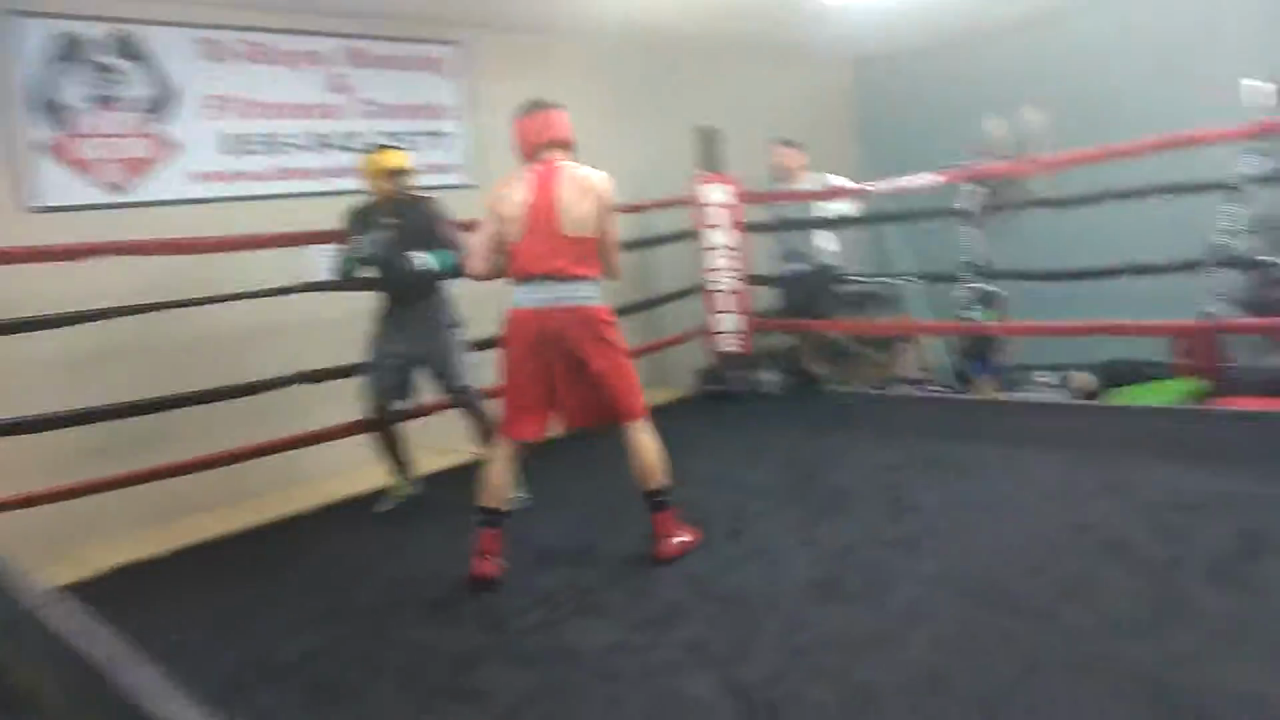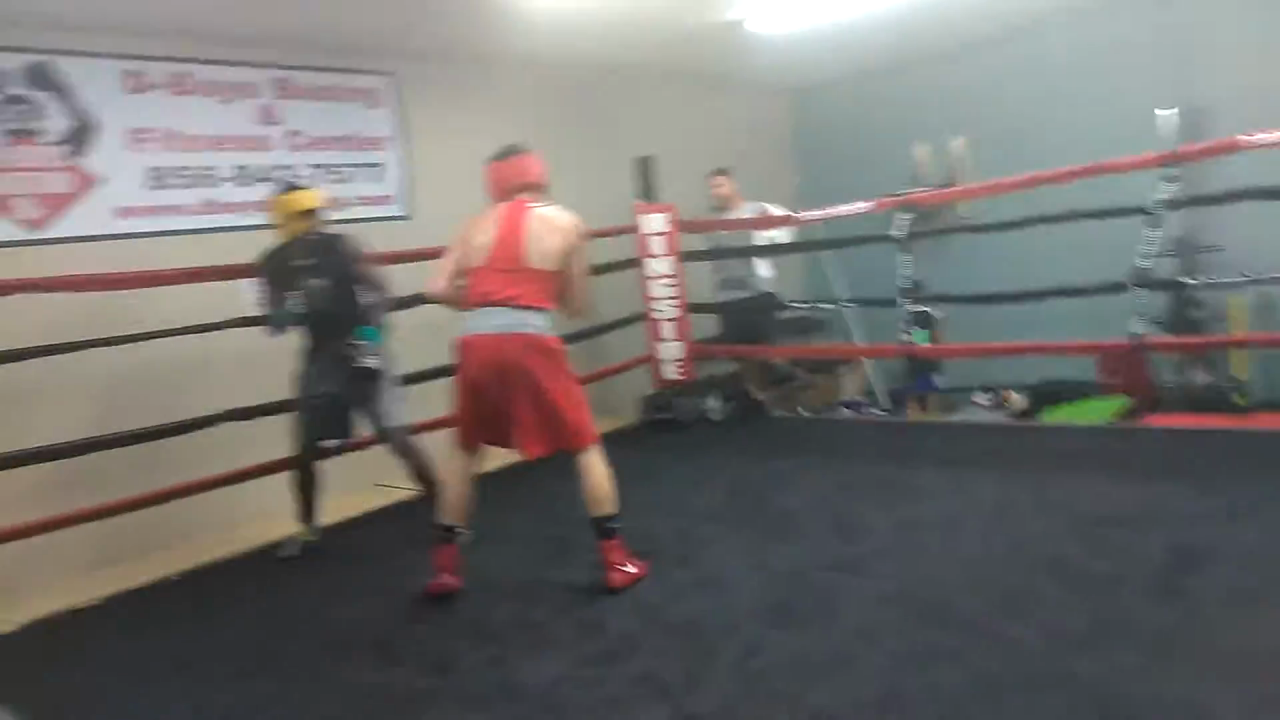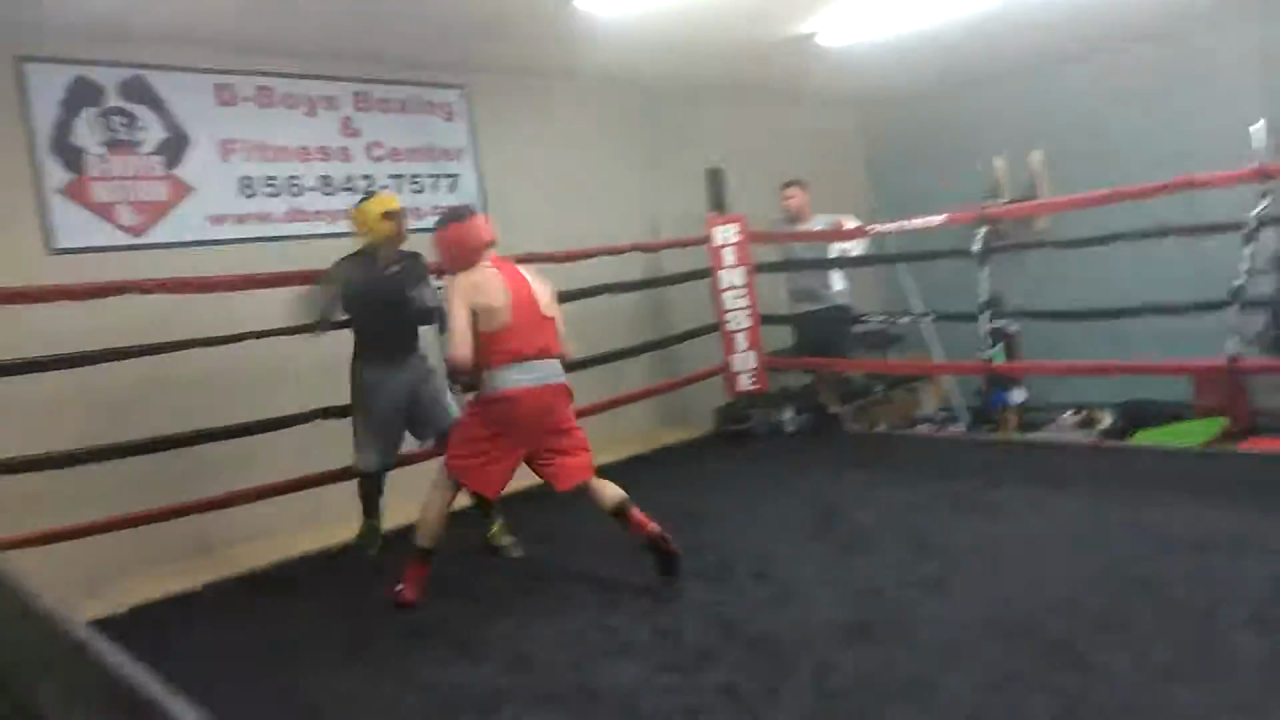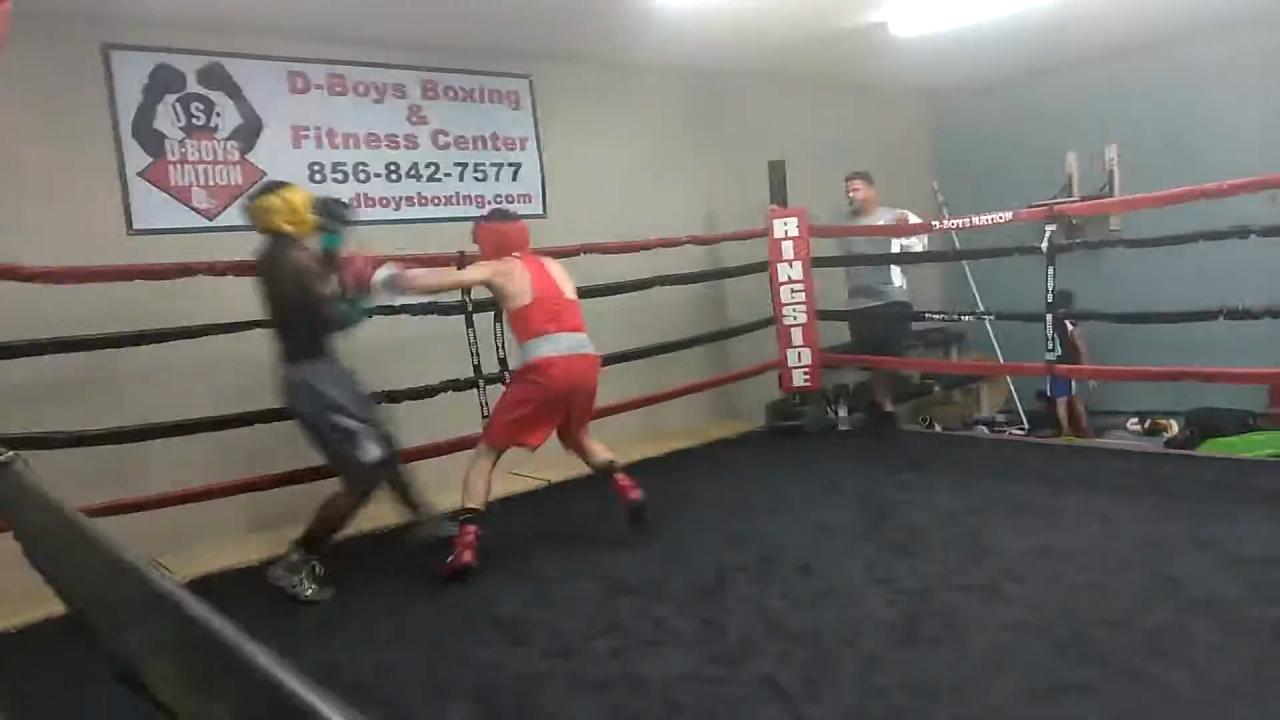
dt=0.4s
person 1, frame 1
left shoulder: (505, 192)
right shoulder: (595, 182)
left elbow: (478, 266)
right elbow: (612, 267)
left hip: (527, 316)
right hip: (582, 312)
left knee: (510, 436)
right knee: (634, 419)
left ankle: (486, 550)
right ankle: (667, 530)
person 1, frame 2
left shoulder: (477, 226)
right shoulder: (564, 222)
left elbow: (439, 289)
right elbow: (576, 305)
left hip: (477, 343)
right hip: (532, 341)
left knee: (466, 451)
right knee: (586, 447)
left ankle: (446, 564)
right ankle: (616, 560)
person 1, frame 3
left shoulder: (463, 286)
right shoulder: (537, 279)
left elbow: (459, 356)
left wrist: (480, 365)
left hip: (504, 398)
right hip: (551, 390)
left knee: (447, 481)
right knee: (585, 477)
left ankle: (413, 579)
right ankle: (645, 529)
person 1, frame 4
left shoulder: (498, 269)
right shoulder: (554, 267)
left elbow: (437, 281)
left hip: (547, 367)
right hip: (585, 361)
left knee: (487, 452)
right knee: (575, 435)
left ankle: (466, 543)
right ankle: (625, 487)
person 2, frame 1
left shoulder: (425, 208)
right shoulder: (359, 220)
left elbow: (461, 253)
right elbow: (346, 274)
left wrist: (436, 262)
right wrist: (359, 255)
left hip: (433, 311)
right hip: (396, 316)
left knee: (467, 397)
right knee: (381, 410)
right ankle: (404, 479)
person 2, frame 2
left shoulder: (341, 246)
right shoulder: (273, 264)
left elbow: (377, 291)
right elbow: (276, 323)
left wrist: (371, 338)
right wrist: (289, 309)
left hip: (360, 350)
right hip: (322, 357)
left knee: (396, 436)
right knee: (307, 450)
right ankle: (307, 528)
person 2, frame 3
left shoulder: (413, 263)
right shoulder: (351, 269)
left elbow: (427, 313)
right elbow: (320, 311)
left wrist: (433, 307)
left hip: (413, 365)
right hip: (373, 374)
right knee: (373, 468)
left ankle: (494, 524)
right ankle: (371, 525)
person 2, frame 4
left shoulder: (279, 256)
right shoulder: (291, 260)
left elbow: (328, 284)
right elbow: (334, 317)
left wrist: (331, 242)
right wrist: (353, 307)
left hip: (316, 371)
right hip: (313, 377)
left knee: (380, 452)
right knee: (364, 475)
left ankle: (420, 515)
right ankle: (294, 563)
person 3, frame 1
left shoulder: (823, 183)
right shoulder: (774, 190)
left elbow: (847, 209)
left hip: (819, 266)
right hip: (789, 270)
left knee: (822, 320)
right ankle: (813, 368)
person 3, frame 2
left shoulder: (759, 211)
left elbow: (782, 238)
left hip: (759, 292)
right hip: (728, 297)
left knee: (763, 348)
left ankle: (764, 393)
right ankle: (755, 394)
person 3, frame 3
left shoulder: (833, 223)
right shoulder: (782, 230)
left elbow: (854, 251)
left hip: (832, 304)
right hip: (802, 309)
left knee: (836, 361)
left ankle: (838, 406)
right ankle: (830, 408)
person 3, frame 4
left shoulder: (896, 217)
right shoulder: (843, 223)
left elbow: (918, 246)
left hip: (892, 301)
right hip: (859, 305)
left knee: (892, 358)
right ankle: (884, 406)
